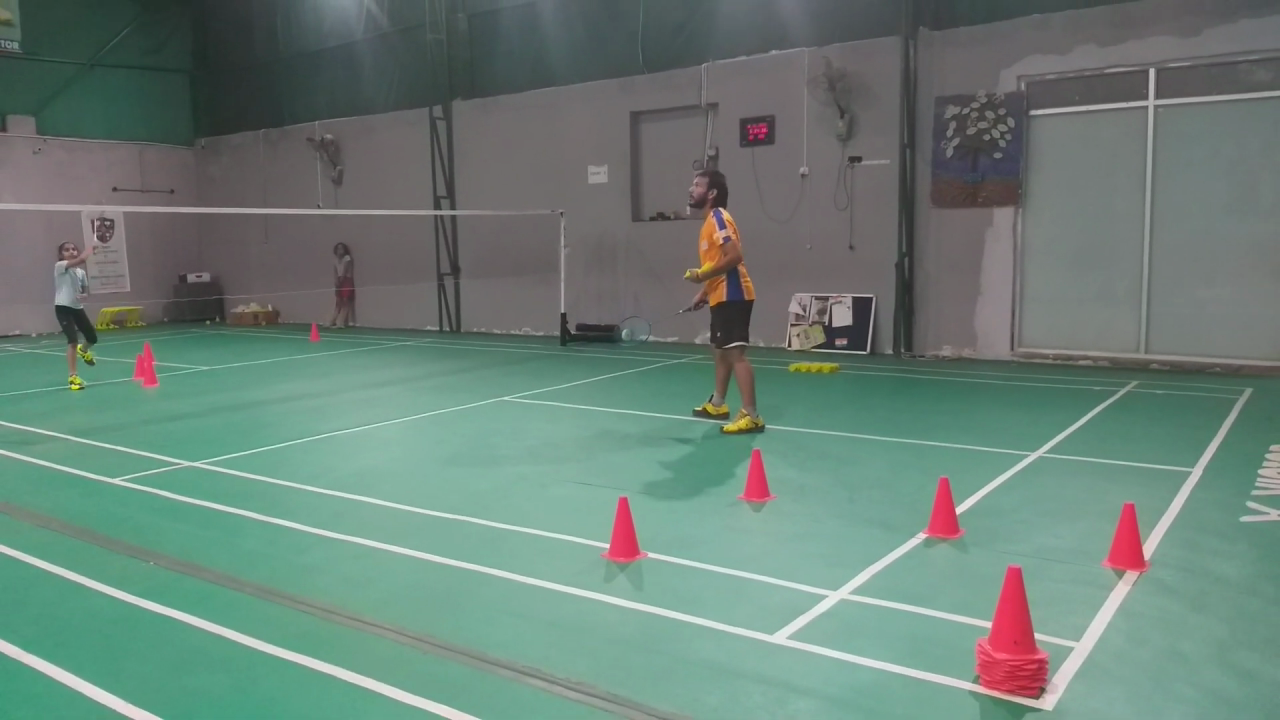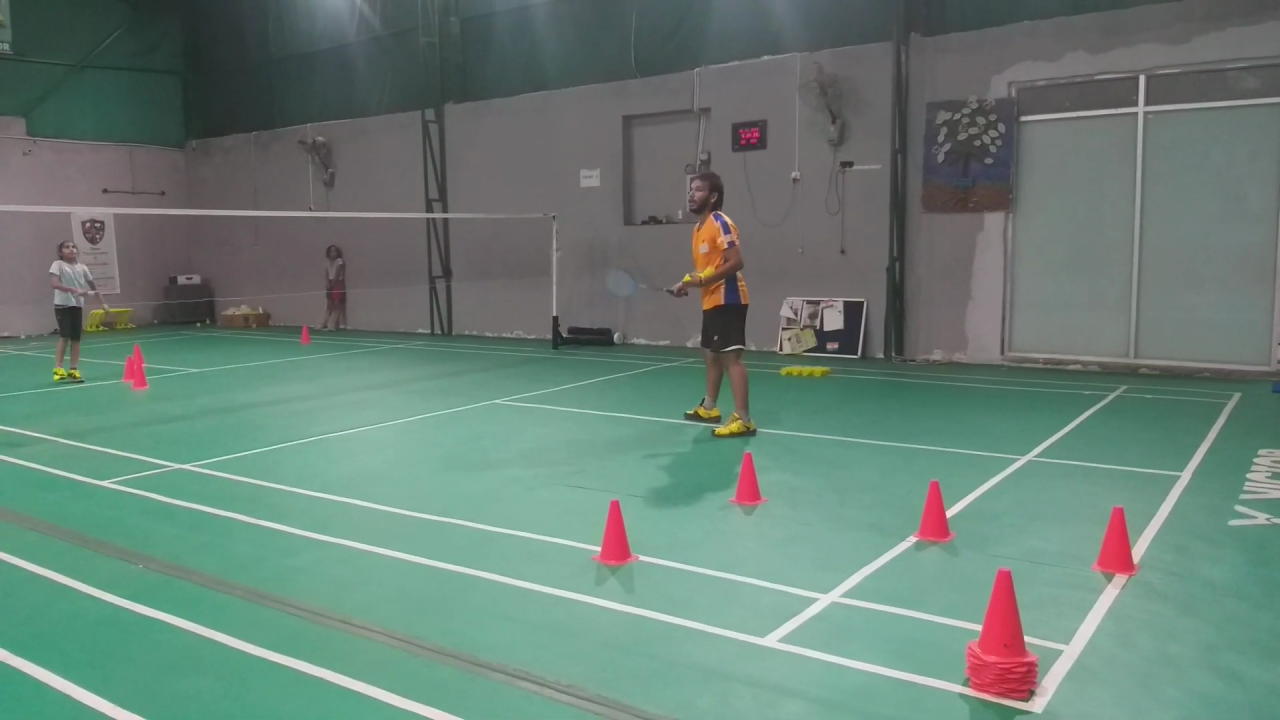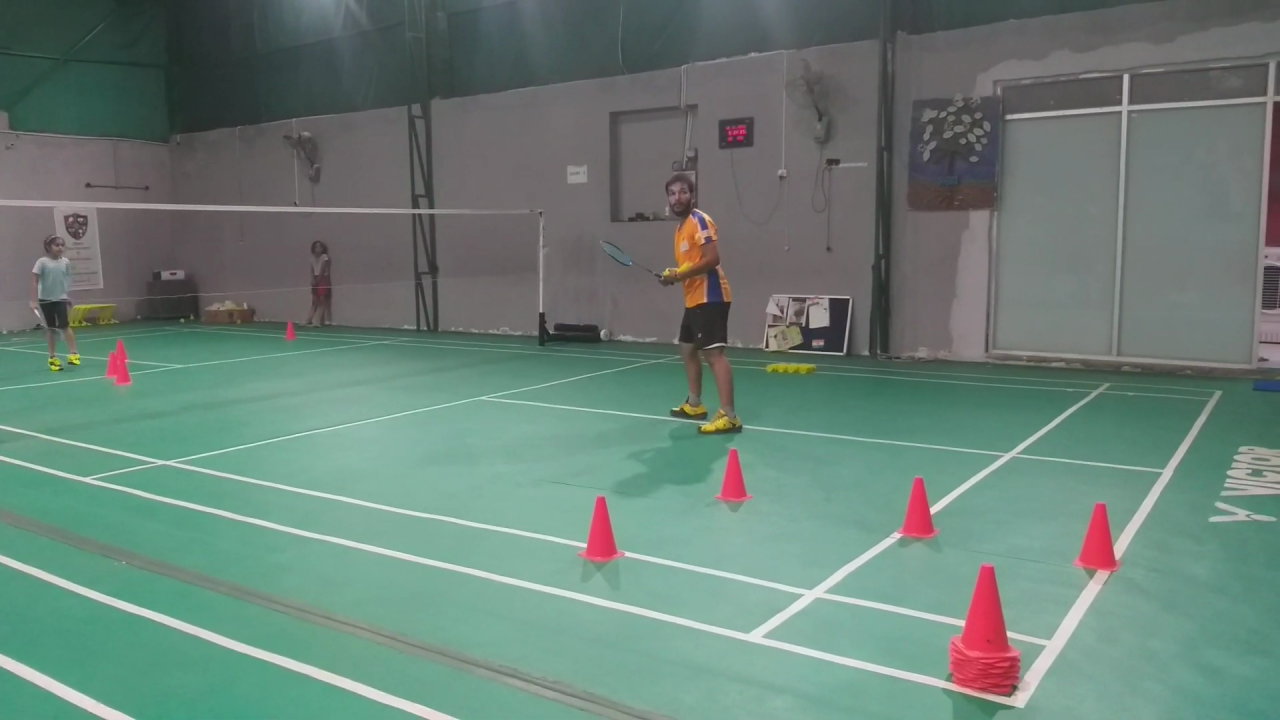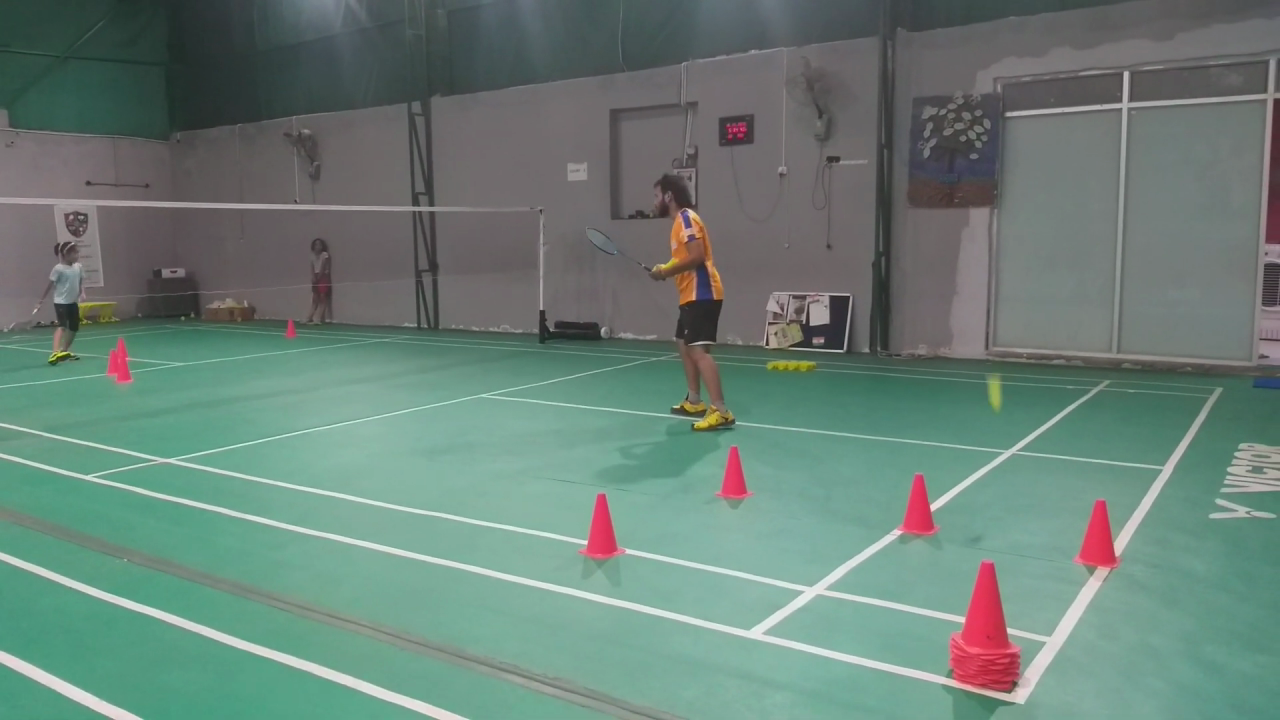
dt=0.5s
person 1, frame 1
left shoulder: (719, 218)
right shoulder: (710, 221)
left elbow: (734, 257)
left wrist: (701, 275)
right wrist: (704, 292)
left hip: (732, 297)
right hip: (722, 297)
left knee: (735, 353)
right knee: (720, 351)
left ankle: (751, 416)
right ankle: (717, 404)
person 1, frame 2
left shoulder: (721, 223)
right shoulder: (699, 227)
left elbow: (736, 262)
left wrist: (703, 280)
right wrist: (687, 283)
left hip: (727, 301)
right hip: (711, 302)
left knee: (731, 357)
right knee: (711, 355)
left ankle: (743, 419)
right ankle: (709, 408)
person 1, frame 3
left shoulder: (699, 220)
right shoulder: (681, 227)
left elbow: (712, 259)
left wrist: (679, 274)
right wrist: (674, 275)
left hip: (710, 298)
right hip: (694, 300)
left knee: (714, 354)
right knee: (687, 350)
left ankle: (729, 416)
right ankle: (694, 404)
person 1, frame 4
left shoulder: (686, 218)
right shoulder: (681, 221)
left elbow: (697, 257)
left wrist: (665, 270)
right wrist: (666, 271)
left hip: (701, 294)
right hip: (693, 294)
left knee: (699, 350)
right knee: (685, 346)
left ankle: (720, 410)
right ankle: (694, 402)
